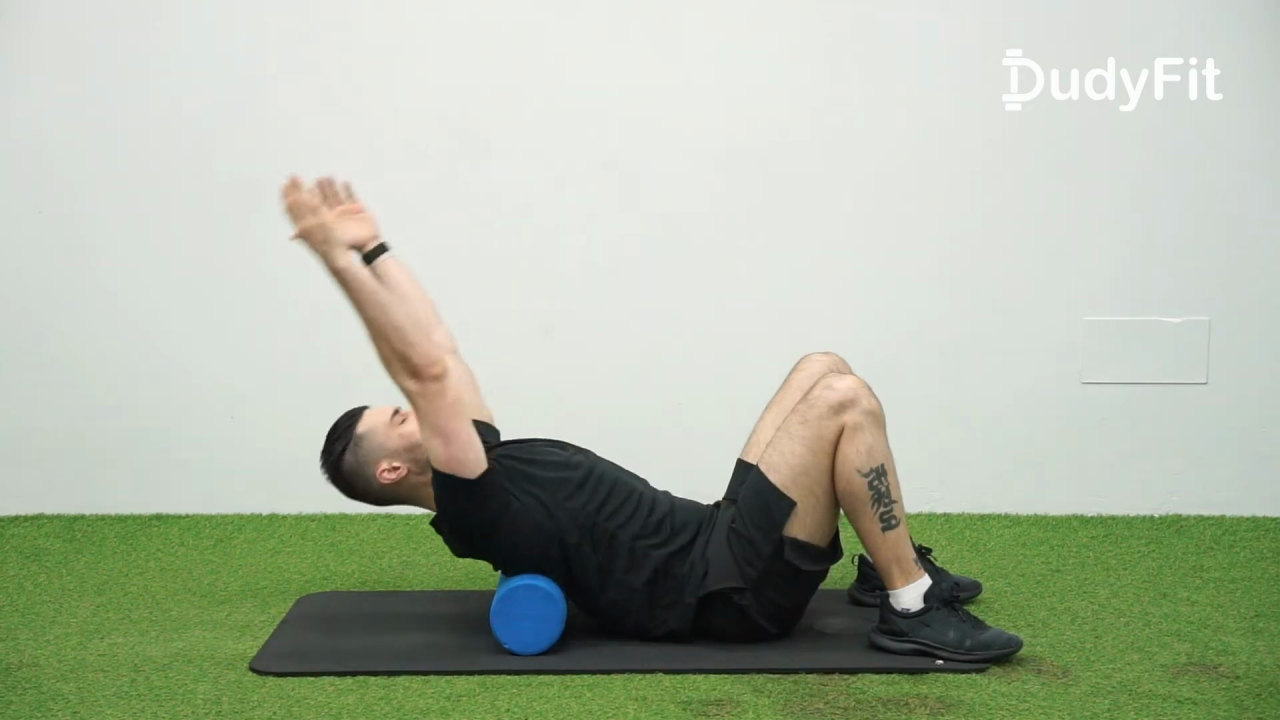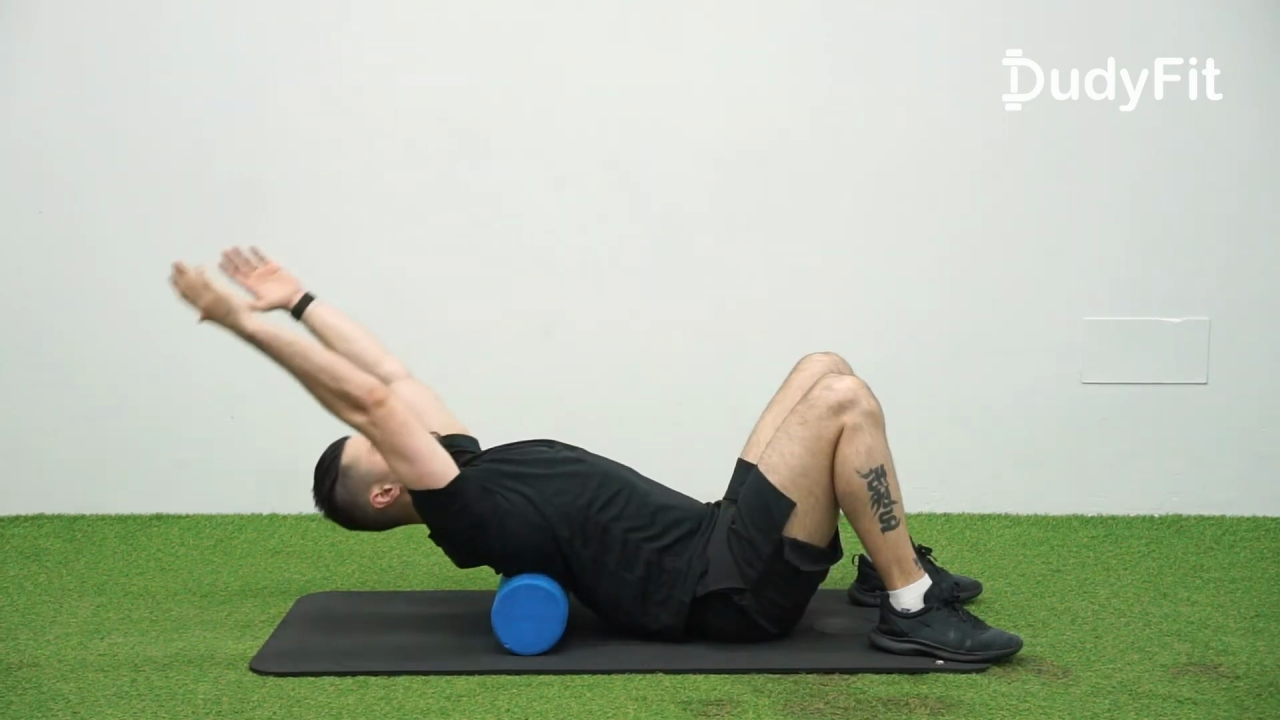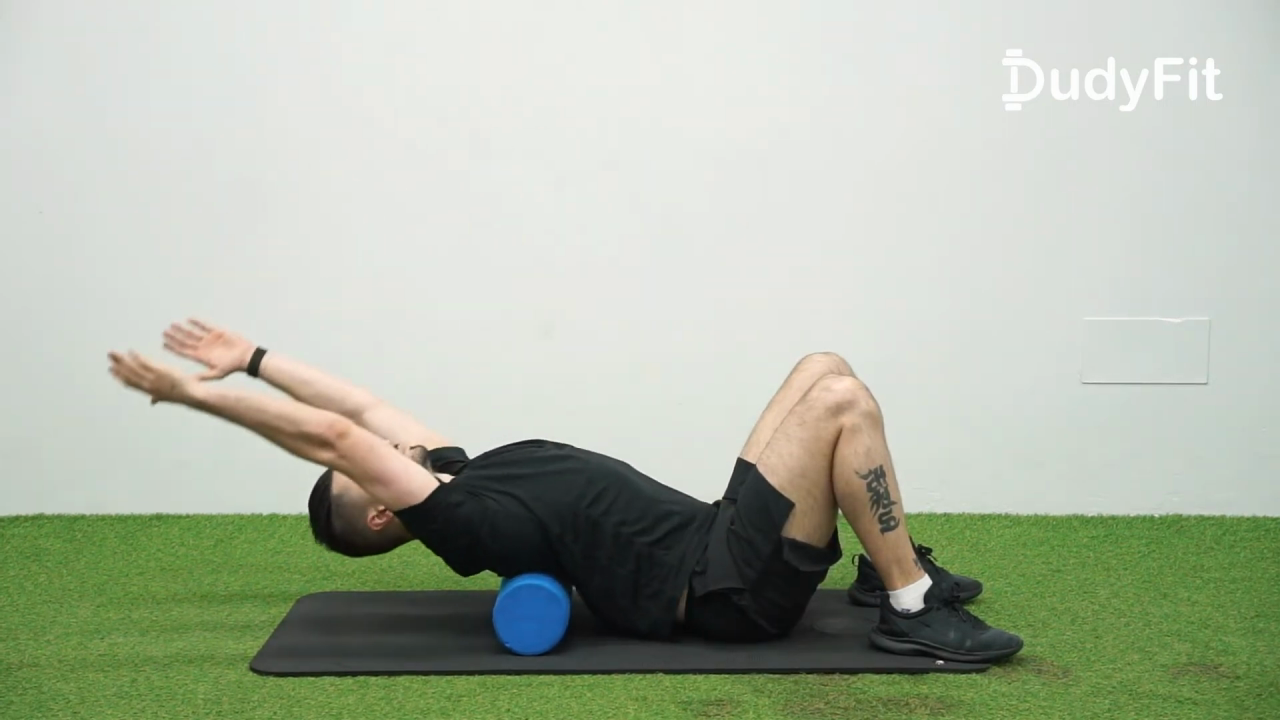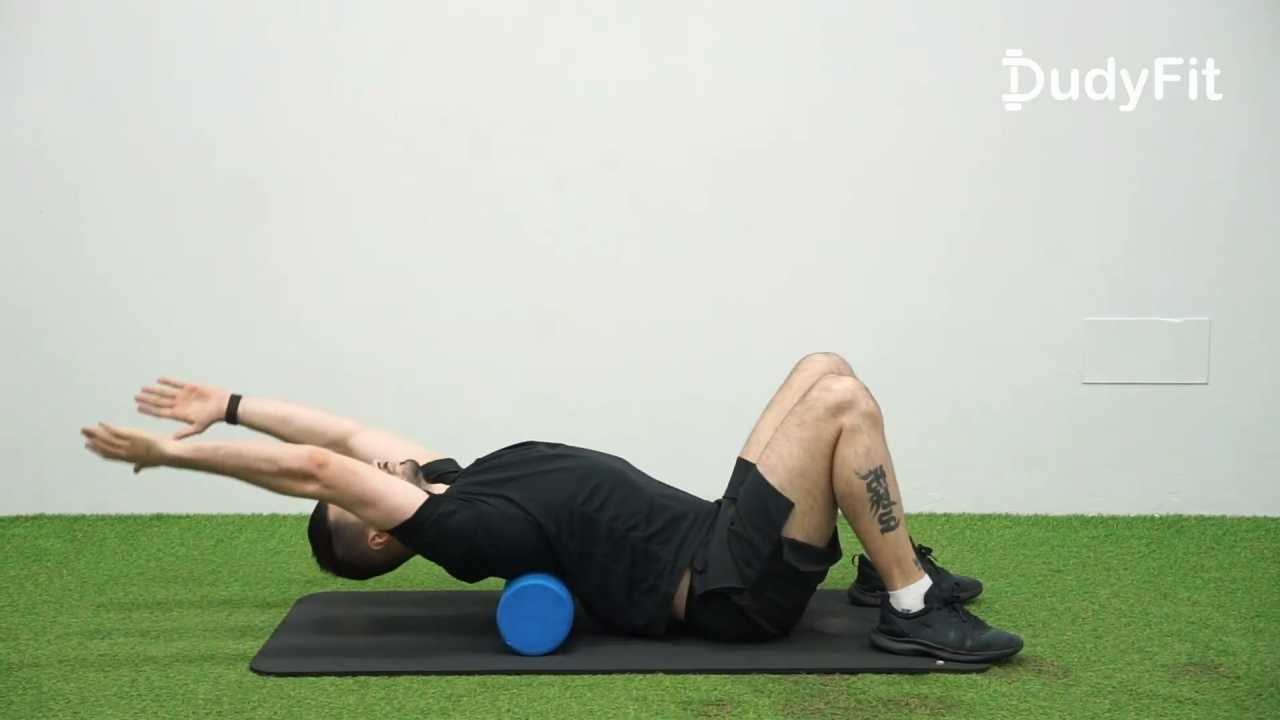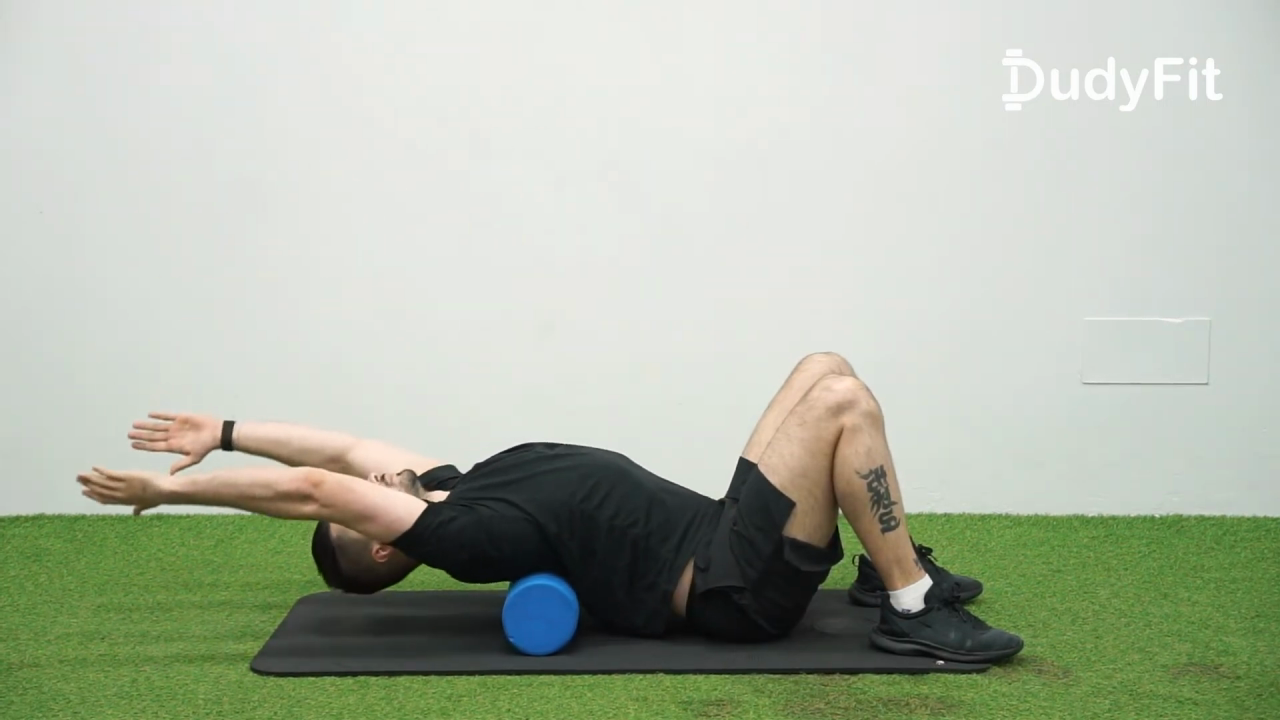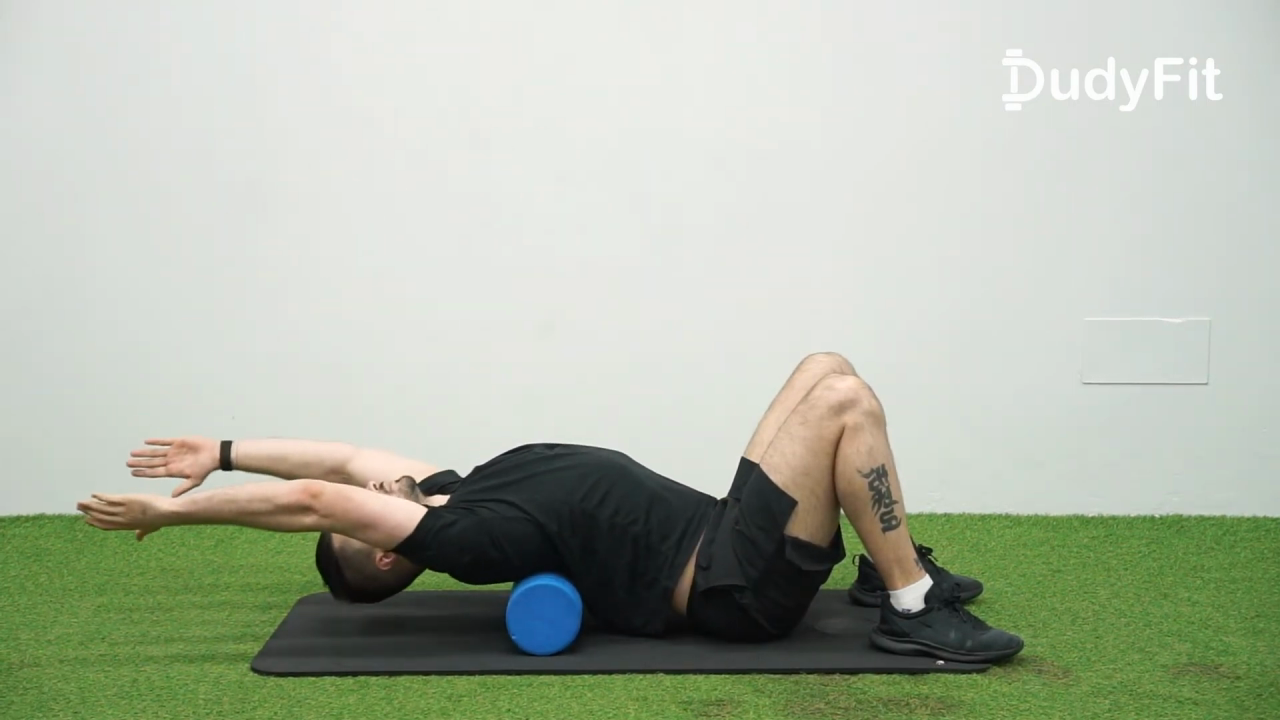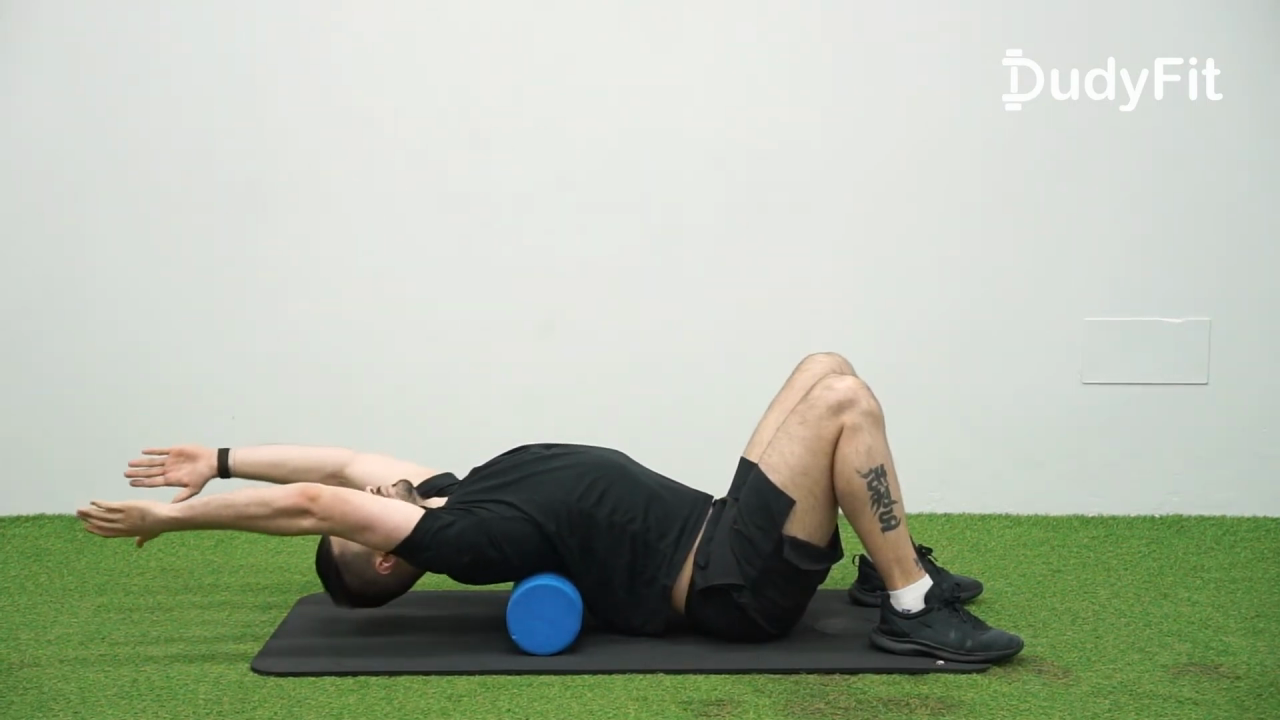
dt=0.2s
person 1, frame 1
left shoulder: (479, 470)
right shoulder: (472, 507)
left elbow: (434, 357)
right elbow: (425, 372)
left wrist: (370, 251)
right wrist: (337, 260)
left hip: (711, 551)
right hip: (729, 591)
left knee: (823, 370)
right knee: (844, 401)
left ankle: (891, 571)
right ankle: (912, 612)
person 1, frame 2
left shoulder: (466, 474)
right shoulder: (469, 514)
left elbow: (393, 380)
right elbow: (369, 400)
left wrist: (298, 302)
right wrist: (243, 322)
left hip: (708, 545)
right hip: (727, 590)
left knee: (823, 370)
right knee: (842, 401)
left ankle: (890, 571)
right ankle: (911, 607)
person 1, frame 3
left shoulder: (458, 479)
right shoulder: (462, 520)
left elbow: (364, 409)
right elbow: (335, 436)
left wrist: (250, 359)
right wrist: (191, 393)
left hip: (713, 541)
right hip: (728, 587)
left knee: (825, 370)
right knee: (841, 401)
left ankle: (894, 572)
right ankle: (913, 610)
person 1, frame 4
left shoulder: (455, 486)
right shoulder: (460, 529)
left elbow: (346, 433)
right elbow: (322, 466)
left wrist: (226, 407)
right wrist: (170, 451)
left hip: (718, 541)
right hip: (730, 585)
left knee: (825, 370)
right knee: (842, 402)
left ankle: (896, 571)
right ankle: (914, 609)
person 1, frame 5
left shoulder: (455, 491)
right shoulder: (463, 533)
left elbow: (343, 450)
right elbow: (316, 485)
left wrist: (221, 433)
right wrist: (168, 488)
left hip: (721, 540)
right hip: (735, 584)
left knee: (826, 370)
right knee: (844, 403)
left ankle: (895, 571)
right ankle: (911, 609)
person 1, frame 6
left shoulder: (458, 494)
right shoulder: (465, 537)
left elbow: (342, 458)
right elbow: (318, 498)
left wrist: (220, 451)
right wrist: (168, 512)
left hip: (724, 540)
right hip: (735, 584)
left knee: (828, 370)
right knee: (845, 402)
left ankle: (893, 571)
right ankle: (911, 609)
person 1, frame 7
left shoulder: (454, 498)
right shoulder: (462, 538)
left elbow: (339, 461)
right elbow: (315, 501)
left wrist: (216, 460)
right wrist: (169, 517)
left hip: (723, 539)
right hip: (734, 583)
left knee: (827, 371)
right knee: (844, 402)
left ankle: (893, 570)
right ankle: (910, 609)
